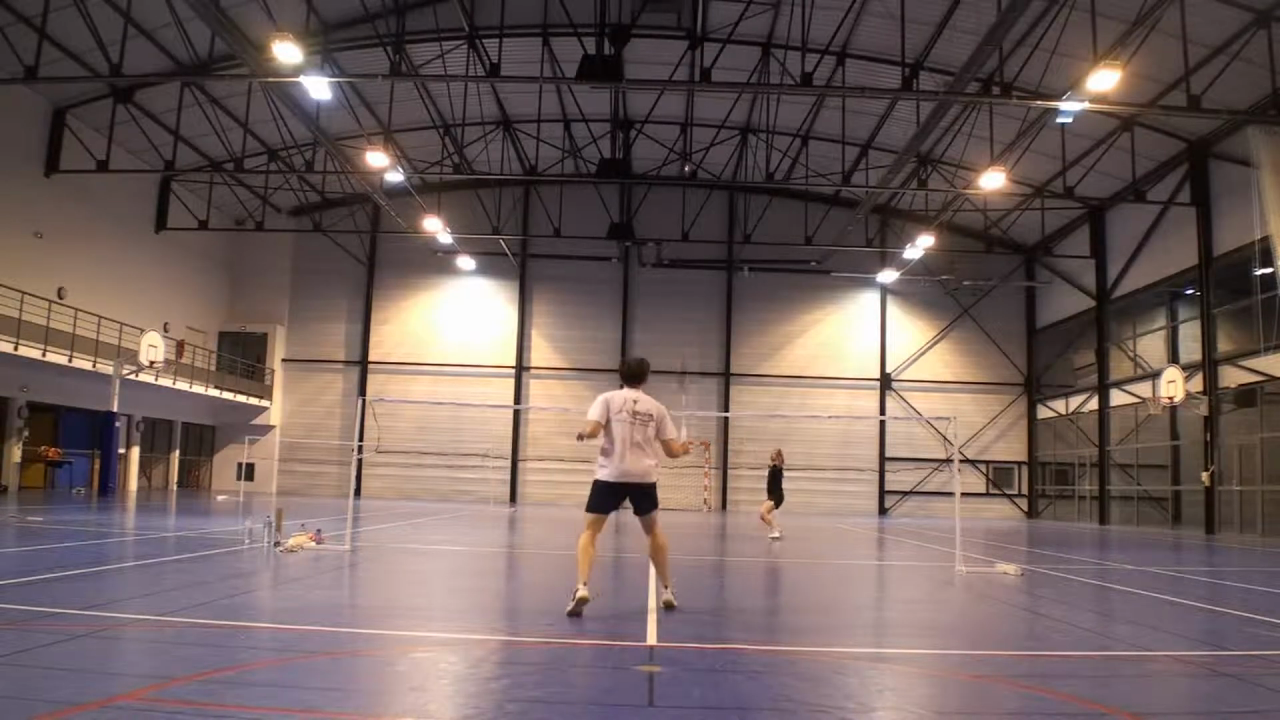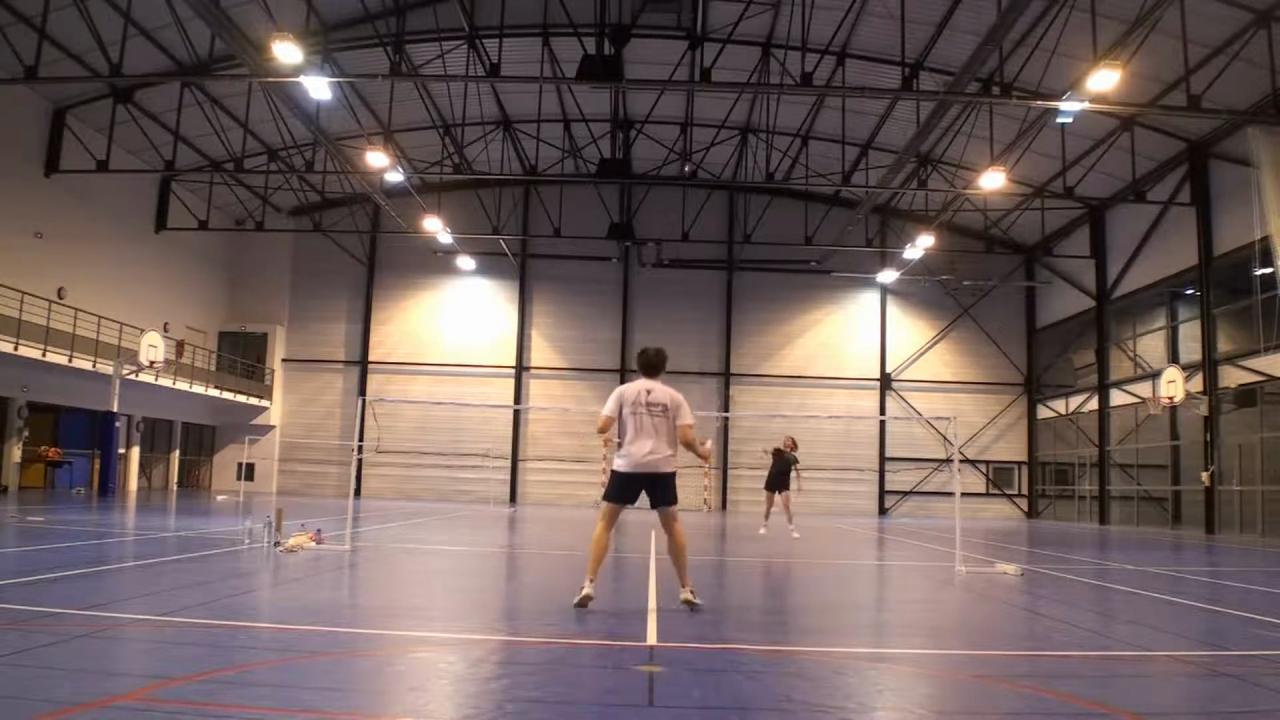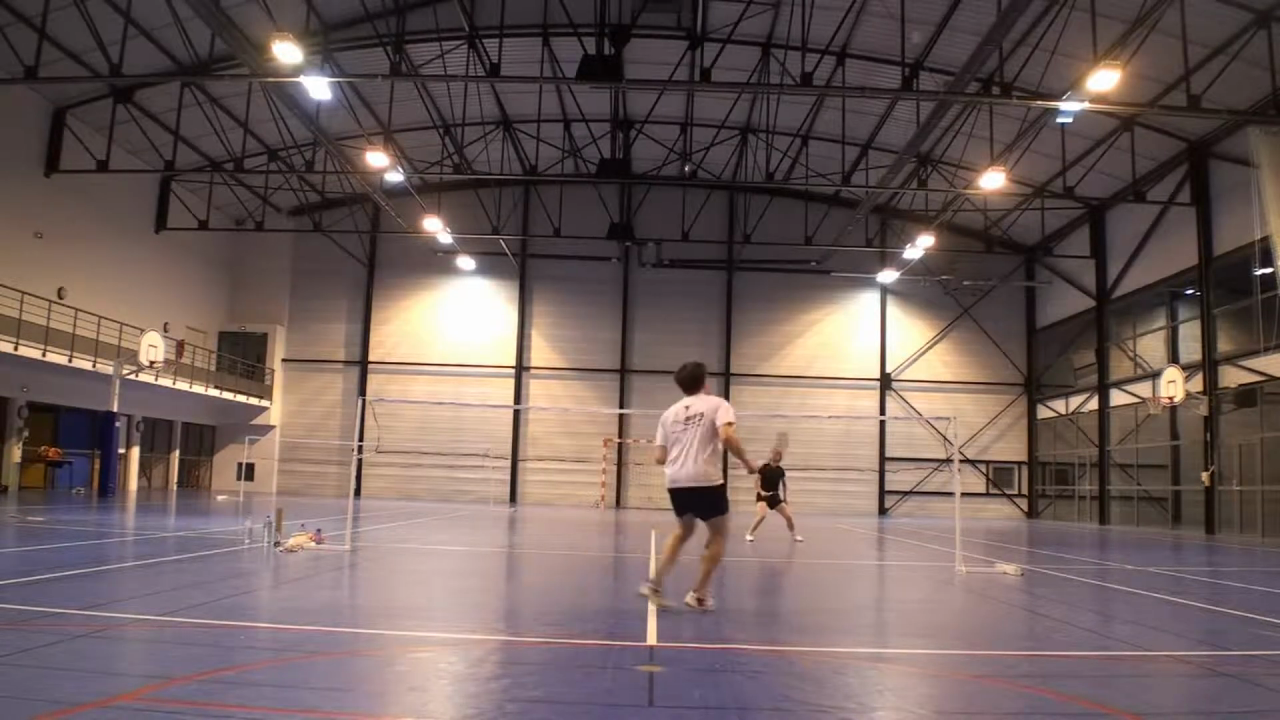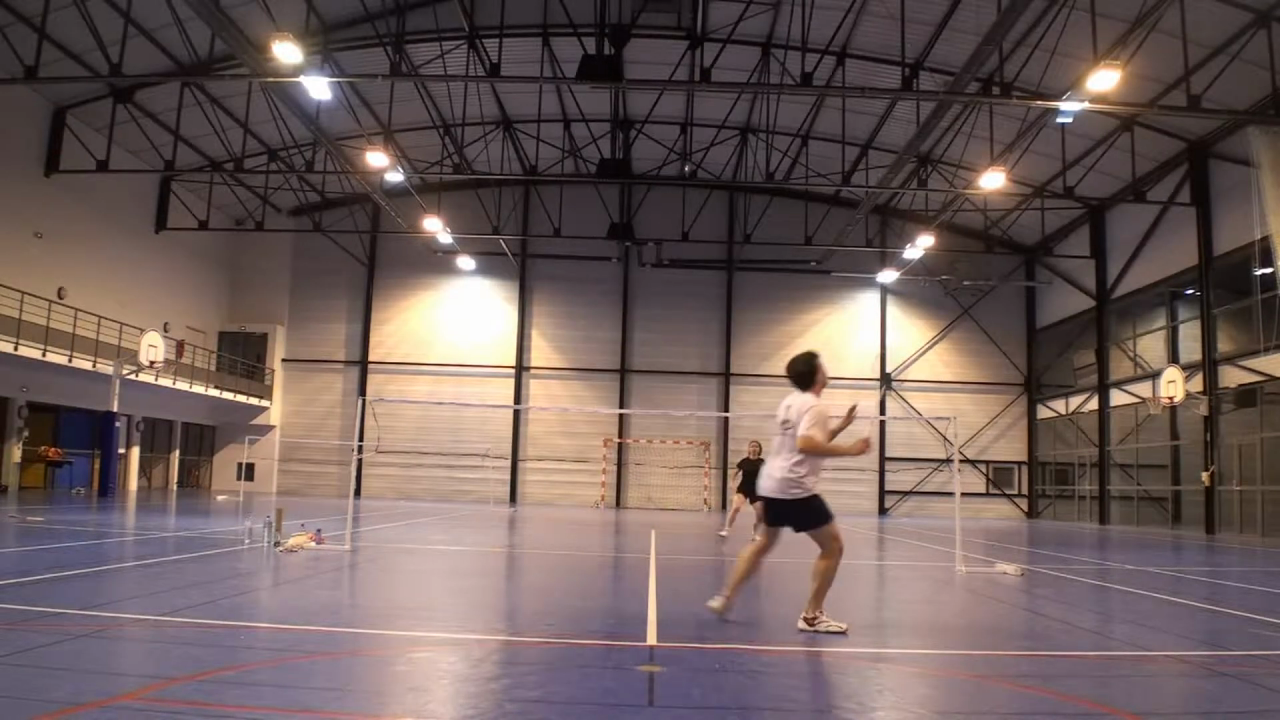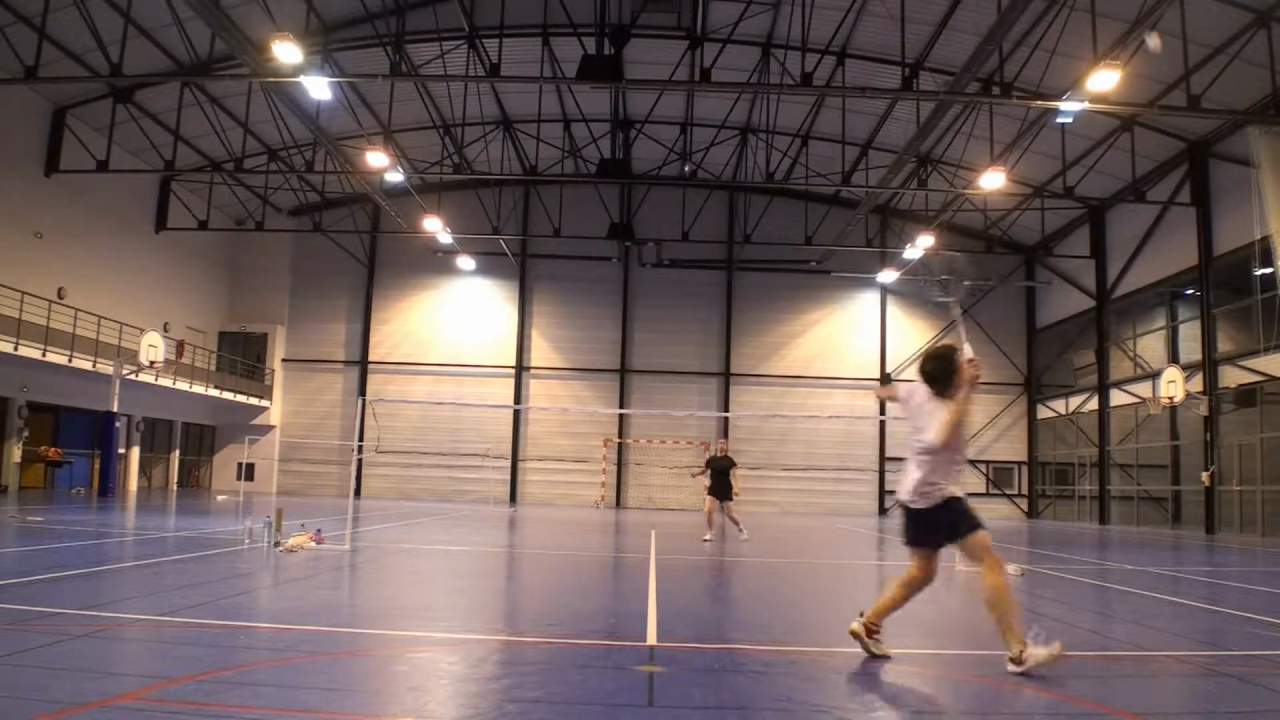
dt=0.4s
person 1, frame 1
left shoulder: (607, 399)
right shoulder: (657, 408)
left elbow: (592, 430)
right elbow: (672, 451)
left wrist: (583, 433)
right wrist: (684, 448)
left hip: (611, 476)
right hip: (644, 477)
left knee: (589, 532)
right knee: (653, 531)
left ankle: (582, 587)
right ankle: (667, 590)
person 1, frame 2
left shoulder: (623, 391)
right shoulder: (674, 398)
left elbow: (603, 427)
right elbow: (686, 438)
left wrist: (613, 432)
right wrist: (703, 453)
left hip: (627, 466)
right hip: (662, 468)
left knee: (605, 523)
right knee: (671, 527)
left ankle: (588, 585)
right ankle: (686, 589)
person 1, frame 3
left shoulder: (669, 413)
right shoulder: (717, 405)
left elbow: (660, 457)
right elbow: (728, 436)
right wrist: (747, 463)
left hip: (675, 480)
right hip: (704, 480)
left knee: (684, 530)
right knee: (718, 535)
left ankle: (655, 583)
right ankle: (698, 593)
person 1, frame 4
left shoulder: (790, 403)
right shoulder: (814, 406)
right elbow: (806, 446)
left wrist: (841, 426)
right wrist: (848, 450)
left hip: (771, 486)
right hip: (795, 490)
left knee: (763, 545)
right knee: (833, 548)
left ankle: (725, 598)
right ankle: (811, 615)
person 1, frame 5
left shoulder: (919, 391)
right shoulder: (942, 413)
left elbow: (883, 393)
right elbow: (942, 442)
right wrist: (963, 399)
left hip: (916, 498)
right hip: (934, 498)
left knee: (921, 573)
right knee: (991, 564)
left ankle: (867, 624)
right ankle: (1019, 650)
